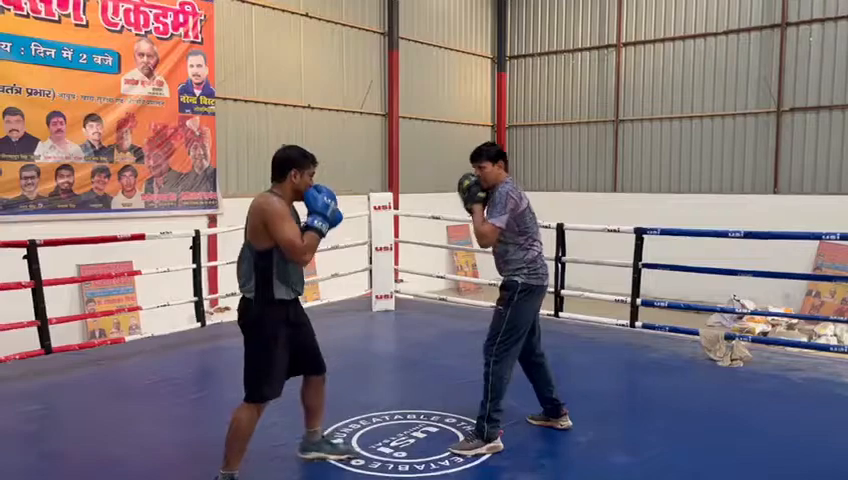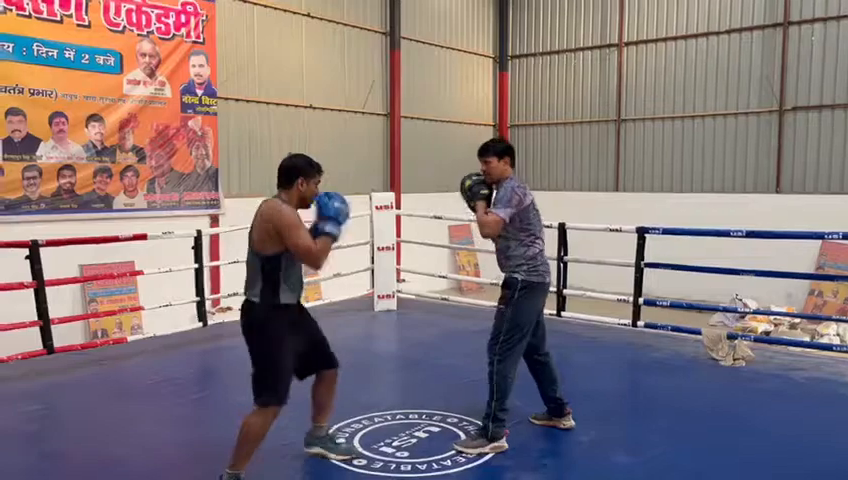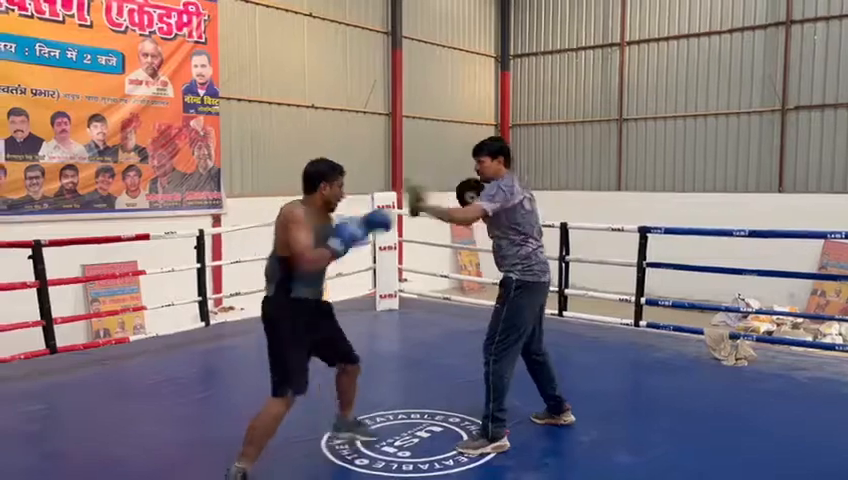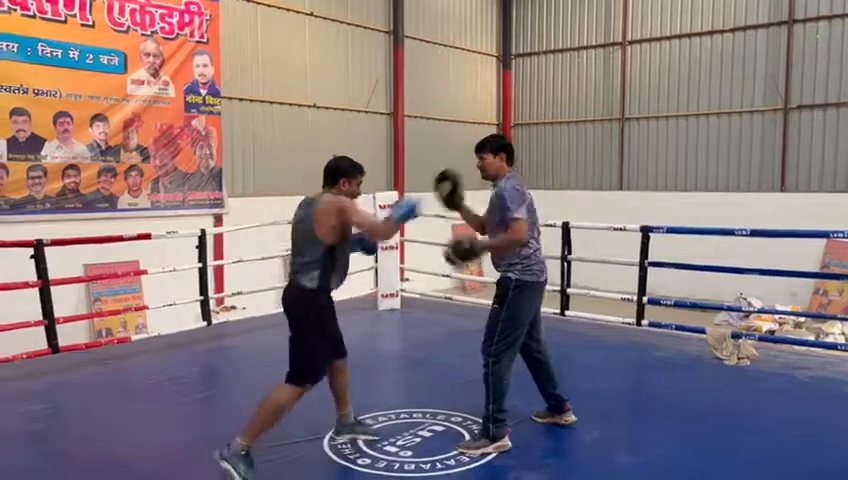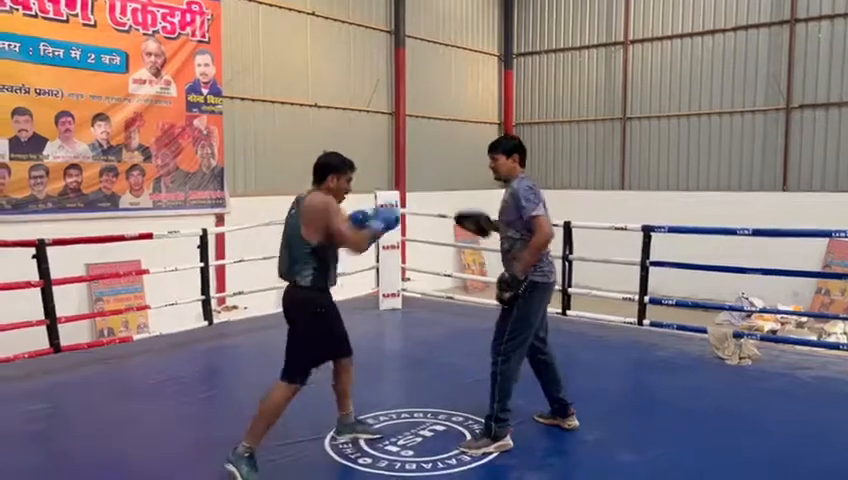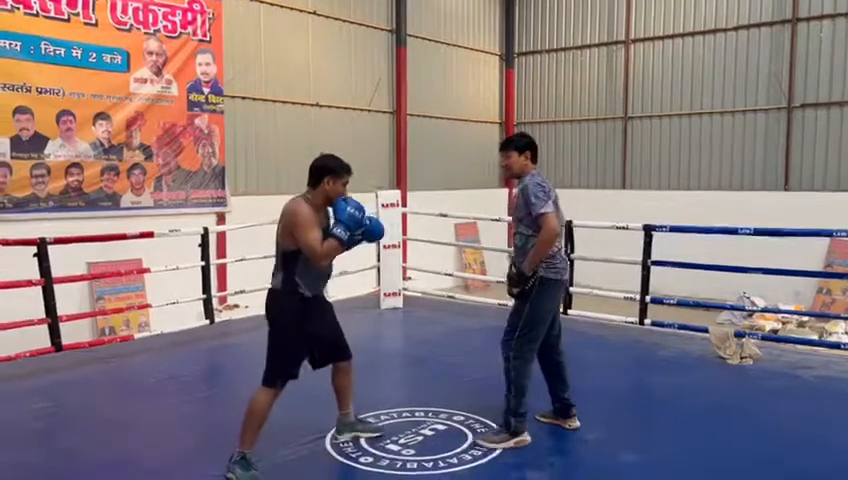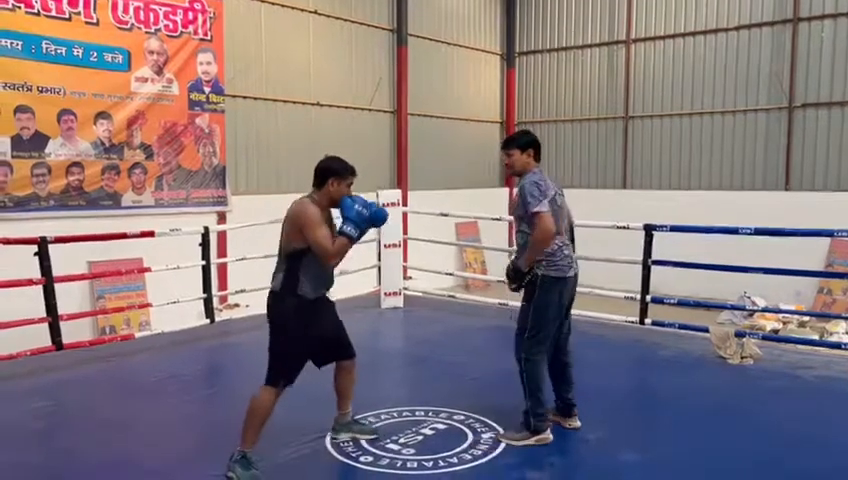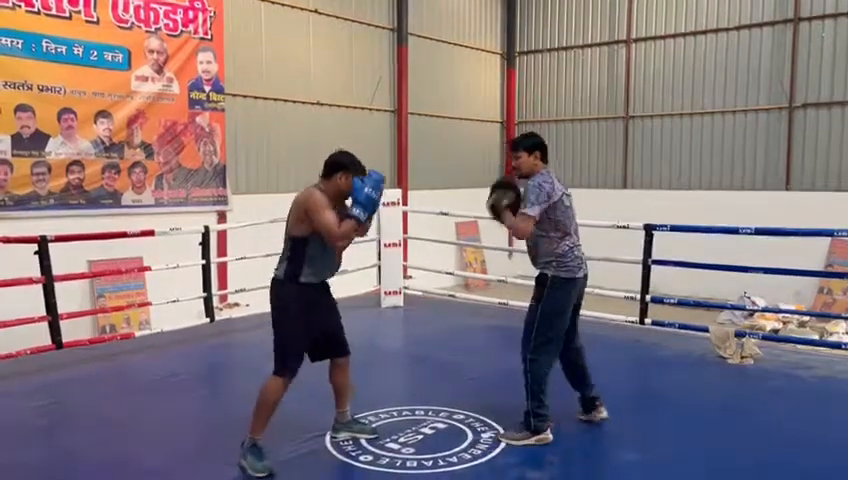
dt=0.2s
person 1, frame 1
left shoulder: (283, 204)
right shoulder: (270, 205)
right elbow: (300, 255)
left wrist: (317, 221)
right wrist: (319, 218)
left hip: (288, 305)
right hip: (264, 311)
left knee: (316, 372)
right knee: (257, 399)
left ankle: (313, 440)
person 1, frame 2
left shoulder: (284, 210)
right shoulder: (279, 212)
left elbow: (299, 252)
right elbow: (314, 259)
left wrist: (321, 226)
right wrist: (330, 224)
left hip: (289, 310)
right hip: (267, 316)
left knee: (328, 368)
right knee: (270, 404)
left ankle: (318, 436)
person 1, frame 3
left shoulder: (321, 216)
right shoulder: (295, 213)
left elbow: (326, 246)
right elbow: (308, 262)
left wrist: (365, 225)
right wrist: (340, 241)
left hip: (312, 306)
right hip: (285, 311)
left knee: (350, 363)
right knee: (284, 397)
left ankle: (346, 422)
person 1, frame 4
left shoulder: (311, 205)
right shoulder: (339, 205)
right elbow: (380, 231)
left wrist: (356, 242)
right wrist: (401, 212)
left hip: (311, 295)
right hip: (311, 300)
left knee: (338, 359)
right knee: (300, 382)
left ankle: (345, 423)
right ankle: (236, 450)
person 1, frame 5
left shoulder: (303, 203)
right shoulder: (323, 203)
right elbow: (356, 244)
left wrist: (342, 230)
right wrist: (378, 223)
left hip: (311, 295)
right hip: (308, 298)
left knee: (343, 357)
right knee: (293, 380)
left ankle: (346, 422)
right ankle: (242, 454)
person 1, frame 6
left shoulder: (320, 209)
right shoulder: (300, 210)
left elbow: (325, 248)
right elbow: (320, 258)
left wrist: (357, 233)
right wrist: (344, 226)
left hip: (312, 300)
right hip: (289, 304)
left knee: (343, 359)
right knee: (273, 383)
left ankle: (346, 422)
person 1, frame 7
left shoulder: (323, 210)
right shoulder: (306, 210)
left elbow: (331, 248)
right elbow: (331, 256)
left wrist: (361, 224)
right wrist: (352, 224)
left hip: (315, 300)
right hip: (290, 305)
left knee: (347, 358)
right knee: (275, 384)
left ankle: (343, 422)
person 1, frame 8
left shoulder: (333, 201)
right shoulder: (313, 198)
left elbow: (355, 230)
right elbow: (339, 240)
left wrist: (368, 199)
right wrist: (362, 205)
left hip: (317, 290)
right hip: (292, 292)
left knee: (341, 356)
right knee: (284, 372)
left ankle: (343, 420)
right ankle: (251, 446)
person 2, frame 1
left shoulder: (505, 193)
right shoulder: (501, 193)
left elbow: (485, 239)
right elbow: (493, 235)
left wrist: (475, 206)
right wrist: (477, 204)
left hip: (523, 282)
right hip: (529, 280)
left knee: (497, 352)
right knee: (529, 349)
left ankle: (488, 434)
right ankle: (556, 412)
person 2, frame 2
left shoulder: (510, 189)
right shoulder: (507, 190)
left elbow: (488, 229)
right elbow: (498, 231)
left wrist: (479, 203)
right wrist: (480, 203)
left hip: (524, 279)
right hip: (533, 277)
left knee: (502, 351)
right knee: (534, 347)
left ankle: (493, 433)
right ankle: (559, 411)
person 2, frame 3
left shoulder: (501, 189)
right shoulder: (516, 188)
left elbow: (465, 216)
left wrist: (425, 206)
right wrist: (477, 203)
left hip: (522, 279)
right hip: (536, 276)
left knee: (498, 351)
right knee: (532, 347)
left ankle: (494, 433)
right ankle: (558, 409)
person 2, frame 4
left shoulder: (508, 188)
right shoulder: (508, 188)
left elbow: (518, 234)
right elbow: (485, 225)
left wrist: (477, 247)
right wrist: (458, 205)
left hip: (519, 279)
right hip: (531, 276)
left knee: (496, 351)
right knee: (531, 345)
left ankle: (495, 433)
right ankle: (559, 408)
person 2, frame 5
left shoulder: (522, 189)
right shoulder: (515, 190)
left elbow: (544, 233)
left wrist: (518, 272)
left hip: (531, 280)
right hip: (537, 279)
left knee: (505, 351)
right knee: (537, 346)
left ankle: (497, 432)
right ankle: (563, 411)
person 2, frame 6
left shoulder: (532, 185)
right shoulder: (533, 185)
left elbow: (552, 229)
left wrist: (526, 268)
right wrist: (527, 264)
left hip: (543, 277)
right hip: (551, 275)
left knee: (516, 347)
right knee: (548, 345)
left ankle: (514, 427)
right ankle: (564, 411)
person 2, frame 7
left shoulder: (530, 184)
right shoulder: (546, 183)
left elbow: (546, 229)
right elbow: (565, 223)
left wrist: (522, 264)
left hip: (548, 275)
right hip: (564, 272)
left knee: (529, 348)
right knee: (557, 344)
left ankle: (537, 426)
right ankle: (566, 411)
person 2, frame 8
left shoulder: (537, 185)
right shoulder: (554, 183)
left elbow: (522, 230)
left wrist: (503, 211)
right wrist: (511, 209)
left hip: (557, 275)
right hip: (575, 271)
left knee: (536, 349)
right knee: (567, 342)
left ankle: (538, 426)
right ankle: (591, 404)
